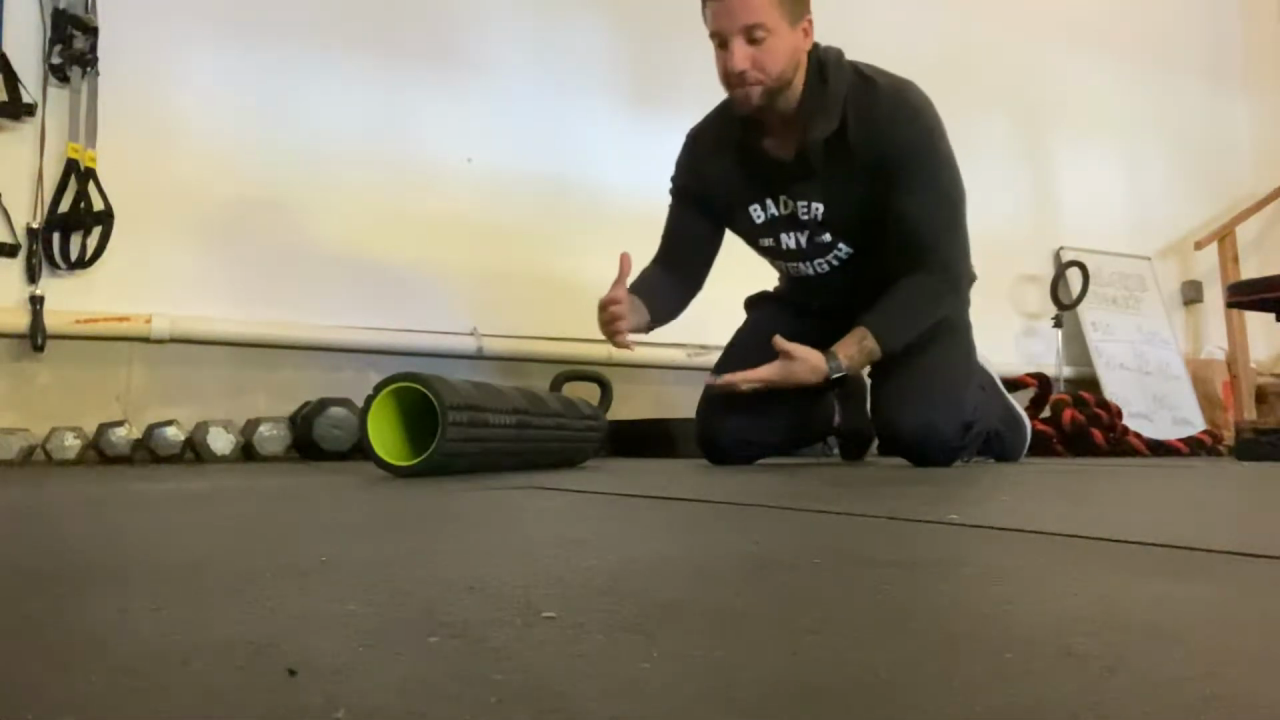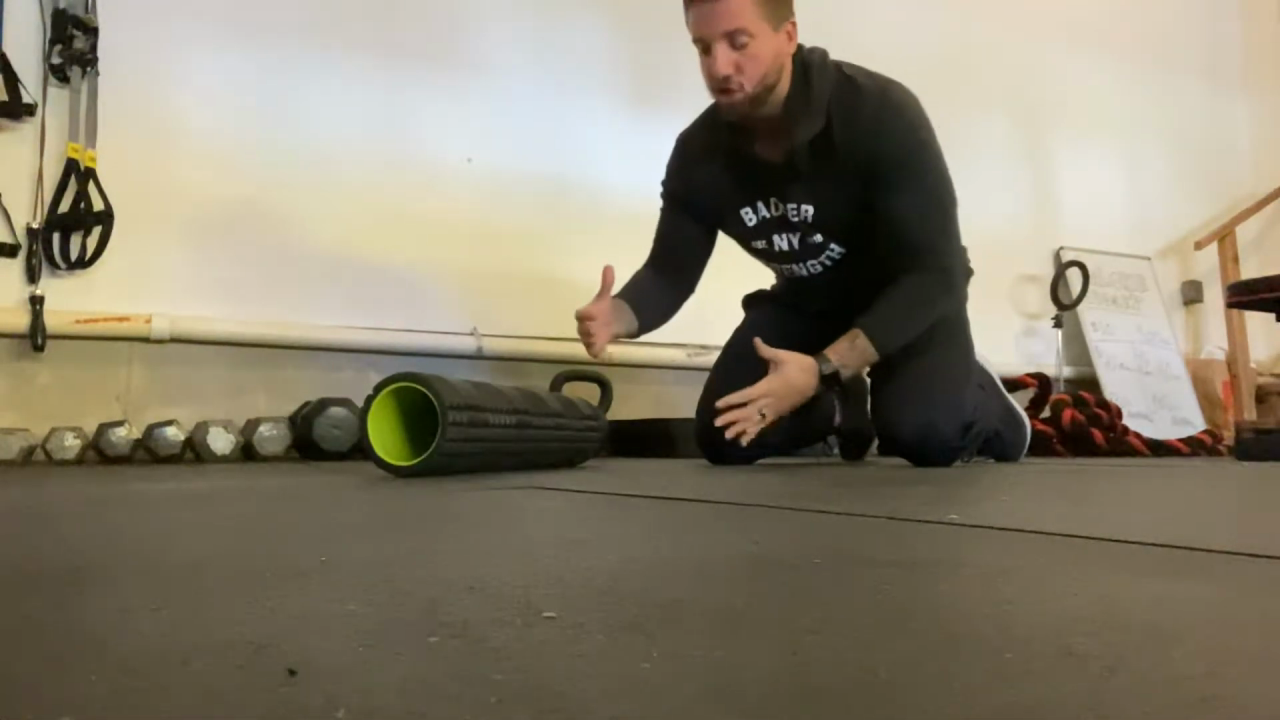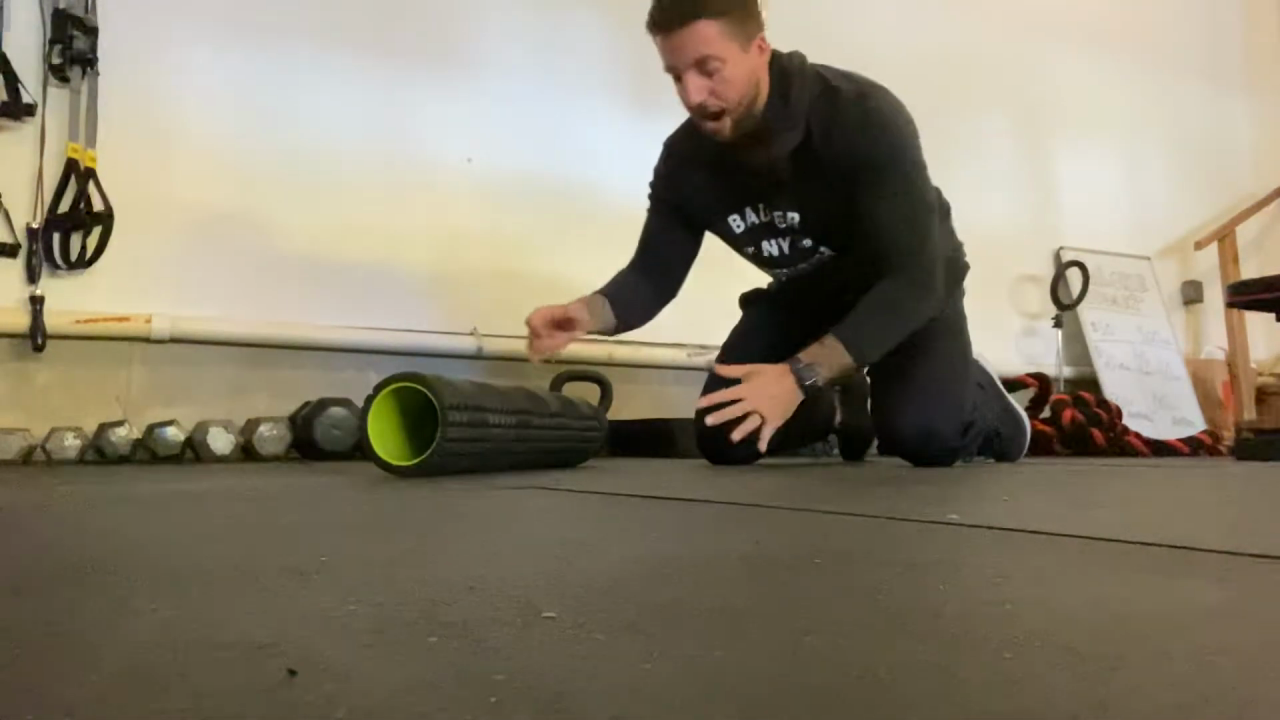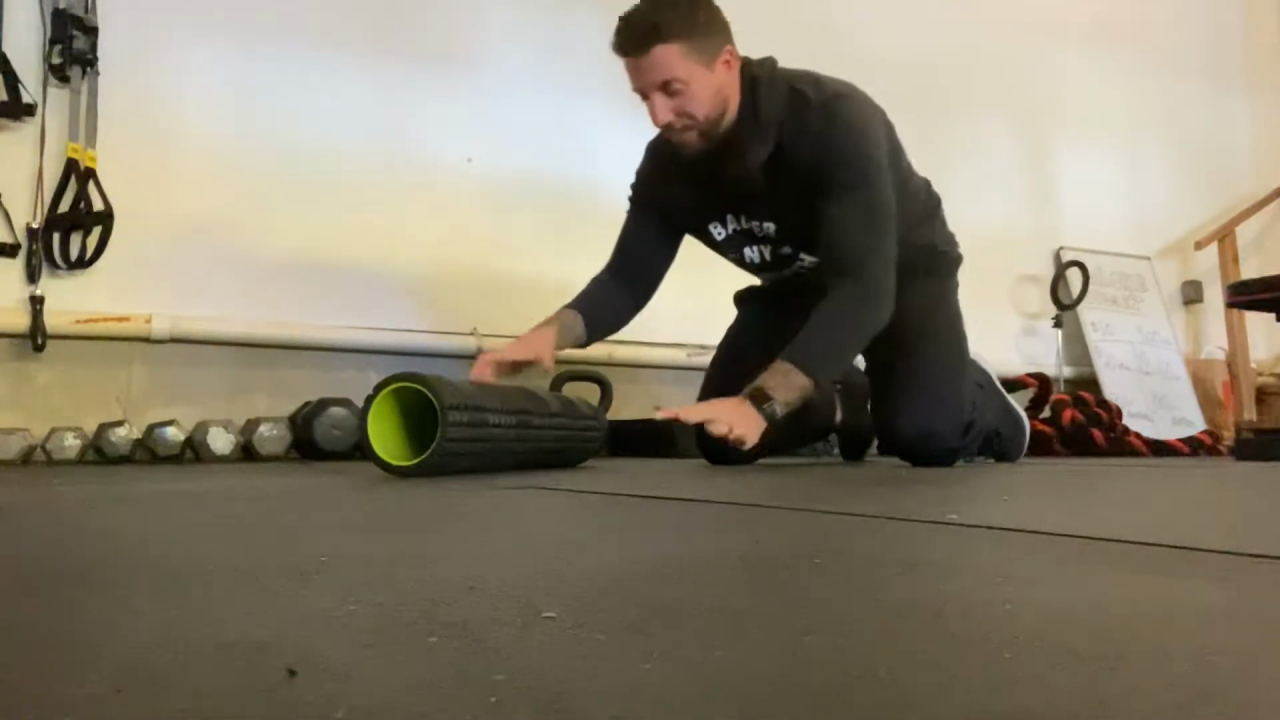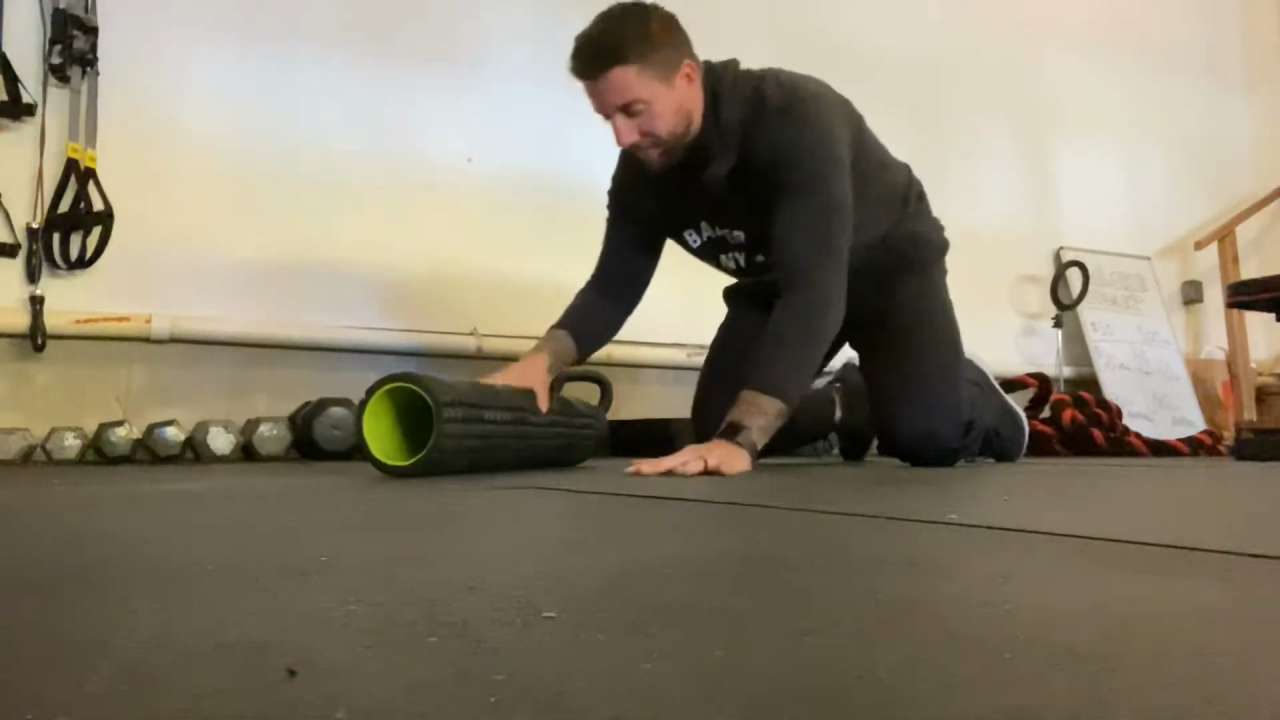
dt=0.2s
person 1, frame 1
left shoulder: (893, 112)
right shoulder: (709, 148)
left elbow: (941, 273)
right elbow: (679, 269)
left wrist: (832, 365)
right wrist: (631, 311)
left hip: (914, 298)
right hip: (808, 301)
left knee: (925, 432)
right knee: (724, 436)
left ankle: (981, 404)
right ankle: (844, 408)
person 1, frame 2
left shoulder: (880, 113)
right shoulder: (699, 152)
left elbow: (936, 272)
right elbow: (670, 273)
left wrist: (823, 370)
right wrist: (615, 317)
left hip: (911, 296)
right hip: (806, 299)
left knee: (926, 433)
right knee: (723, 436)
left ankle: (980, 404)
right ankle: (843, 408)
person 1, frame 3
left shoulder: (863, 117)
right shoulder: (687, 158)
left elbow: (916, 278)
right elbow: (654, 275)
left wrist: (800, 376)
right wrist: (585, 315)
left hip: (908, 291)
right hip: (804, 294)
left knee: (926, 434)
right knee: (721, 436)
left ankle: (977, 400)
right ankle: (844, 405)
person 1, frame 4
left shoulder: (833, 121)
right shoulder: (668, 164)
left elbow: (865, 287)
right elbow: (628, 281)
left wrist: (761, 403)
right wrist: (550, 333)
left hip: (901, 276)
right hip: (796, 289)
left knee: (925, 434)
right knee: (720, 437)
left ankle: (975, 400)
right ankle: (843, 405)
person 1, frame 5
left shoulder: (795, 119)
right shoulder: (642, 172)
left elbow: (818, 291)
right elbow: (612, 289)
left wrist: (740, 440)
right wrist: (541, 359)
left hip: (890, 265)
right hip: (777, 284)
left knee: (928, 435)
right knee: (712, 441)
left ankle: (976, 401)
right ankle: (847, 404)
